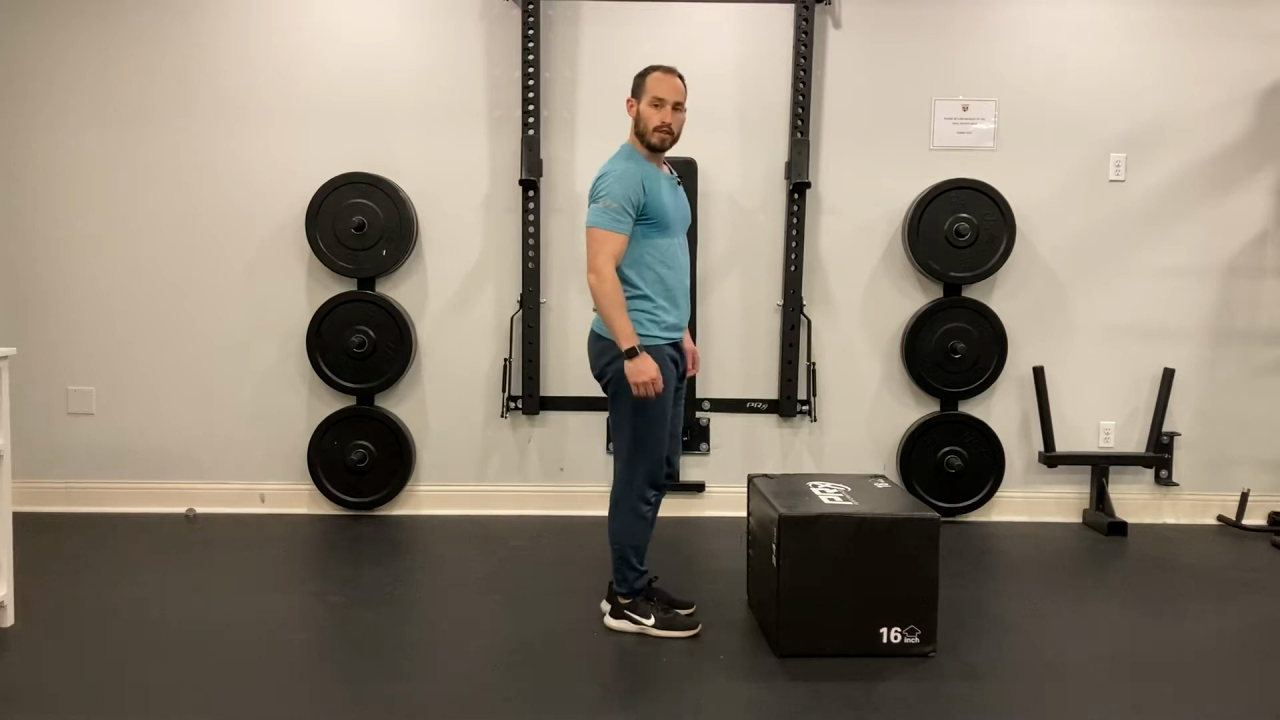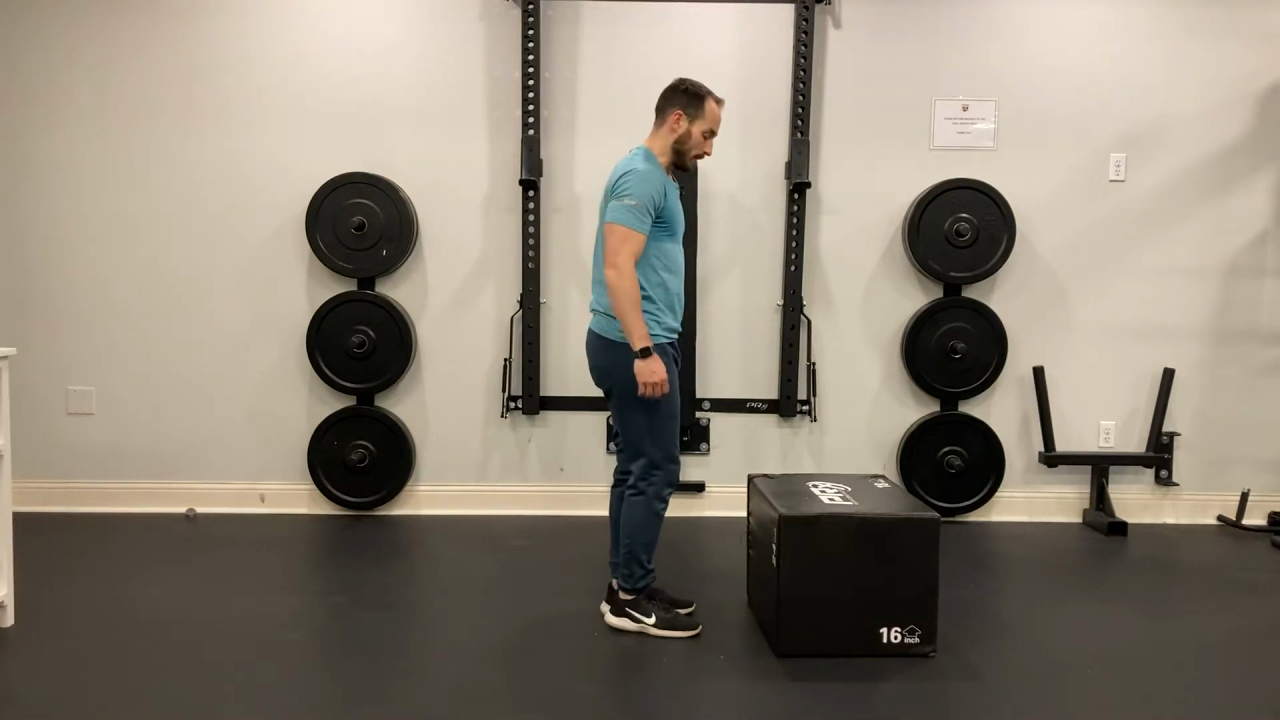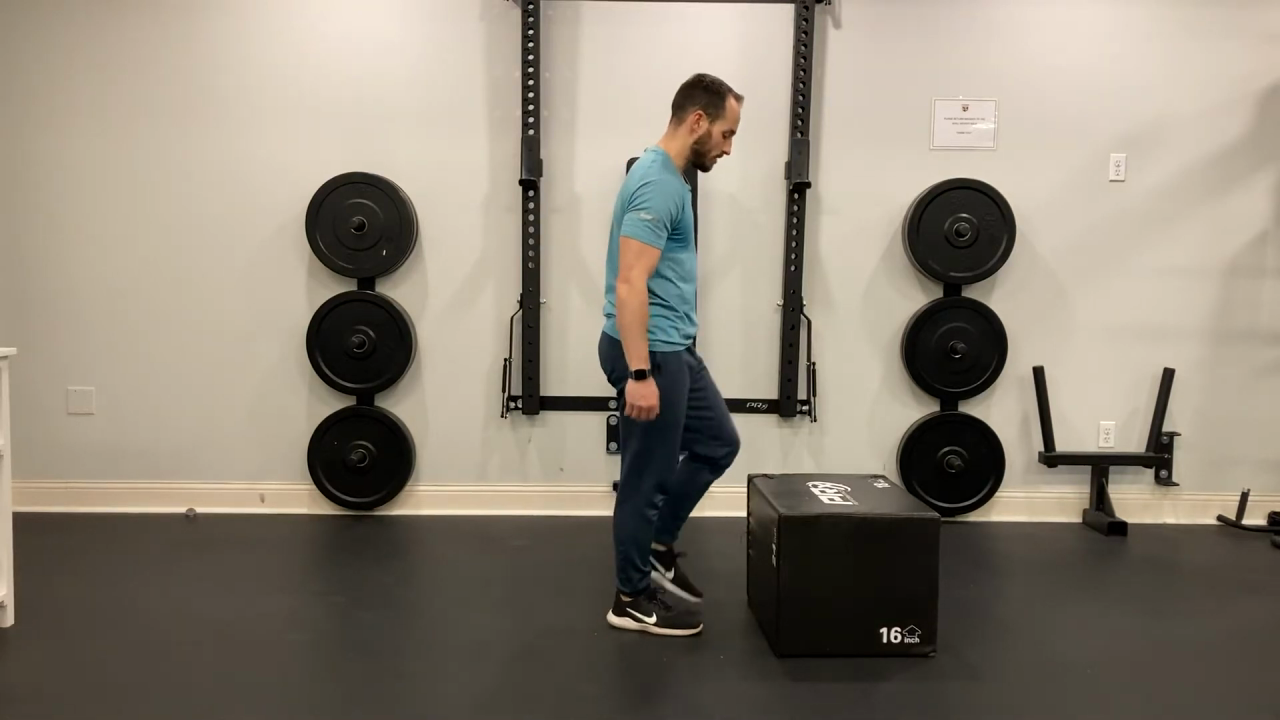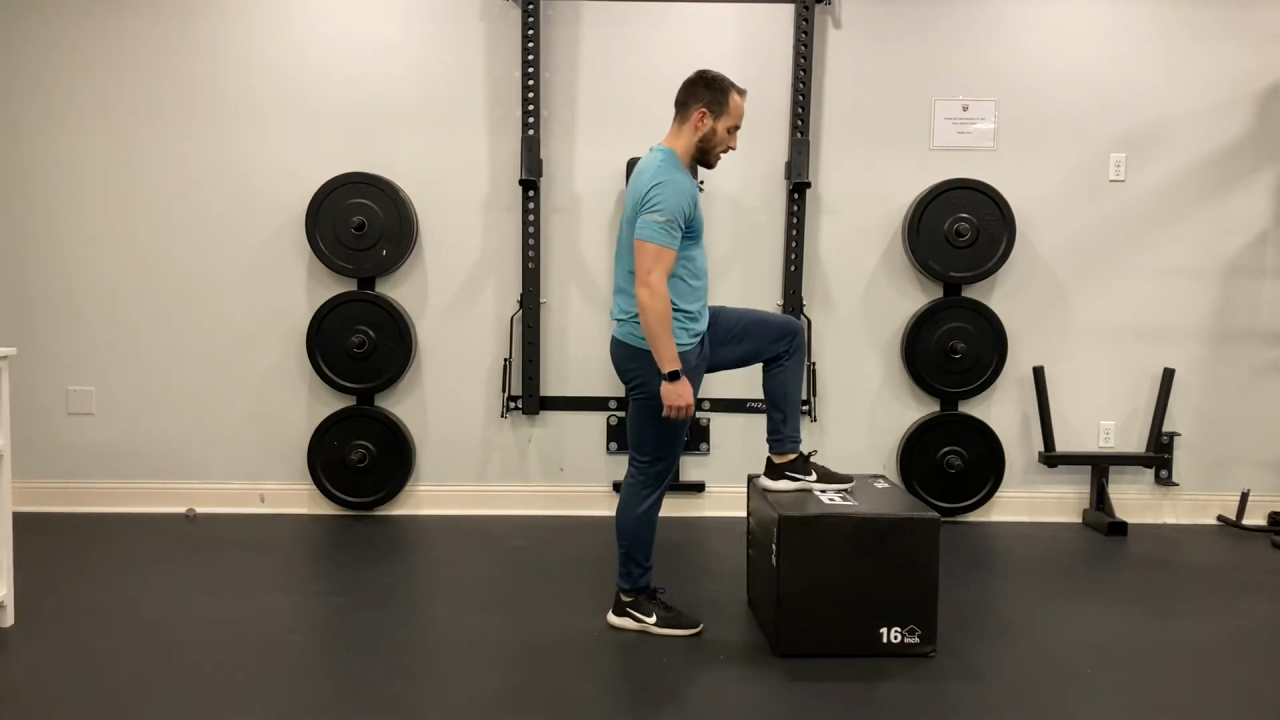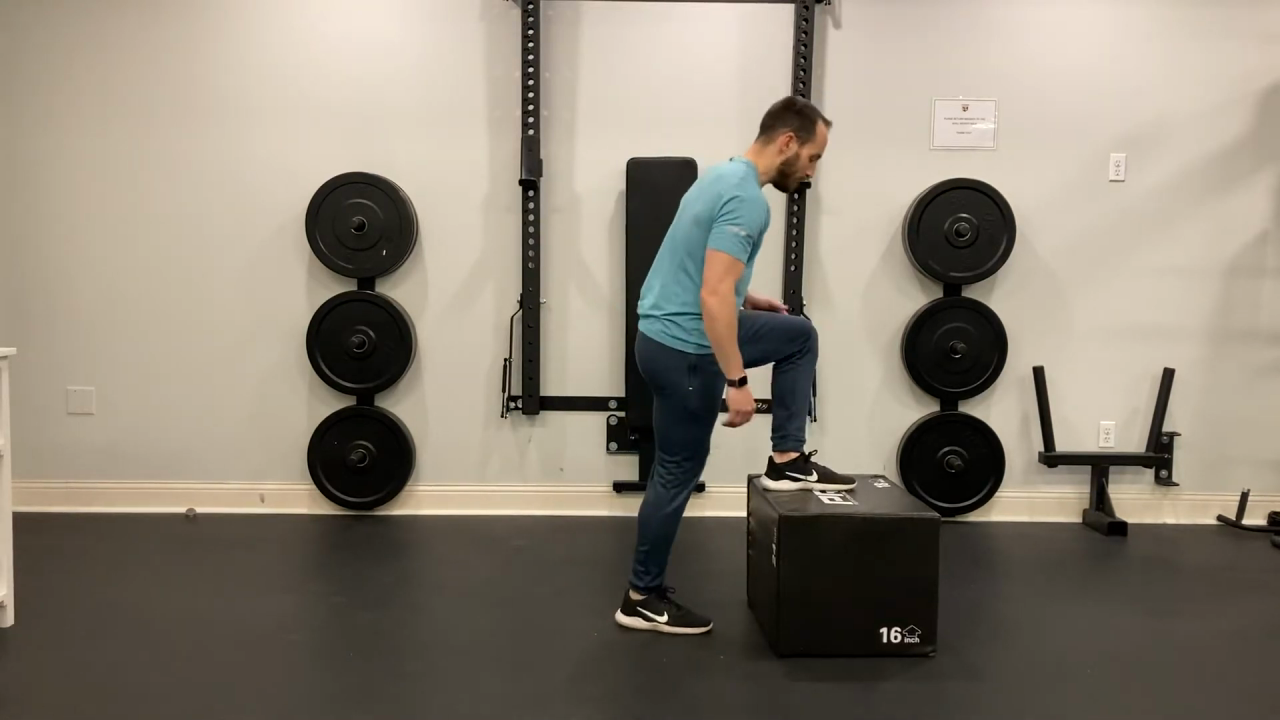
dt=1s
person 1, frame 1
left shoulder: (667, 177)
right shoulder: (622, 177)
right elbow: (602, 272)
left wrist: (681, 334)
right wrist: (633, 352)
left hip: (663, 348)
right hip: (638, 351)
left knee: (659, 474)
right knee: (640, 477)
left ankle: (632, 584)
right ankle: (627, 601)
person 1, frame 2
left shoulder: (653, 177)
right shoulder: (641, 177)
right elbow: (618, 269)
right wrist: (645, 351)
left hip: (636, 344)
right hip: (631, 347)
left knee: (637, 468)
right knee: (655, 469)
left ankle: (626, 583)
right ankle: (631, 596)
person 1, frame 3
left shoulder: (664, 176)
right shoulder: (657, 185)
right elbow: (630, 285)
right wrist: (639, 374)
left hip: (670, 348)
right hip: (652, 354)
left knee: (717, 445)
right knee: (647, 479)
left ankle: (657, 548)
right ankle: (632, 599)
person 1, frame 4
left shoulder: (664, 168)
right shoulder: (669, 184)
right elbow: (648, 287)
right wrist: (673, 374)
left hip: (684, 329)
right hip: (657, 348)
left knee: (787, 335)
right knee: (650, 475)
left ankle: (784, 459)
right ankle: (631, 601)
person 1, frame 5
left shoulder: (724, 176)
right shoulder: (747, 200)
right elbow: (714, 297)
left wrist: (752, 301)
right wrist: (736, 382)
left hip: (679, 331)
right hip: (681, 348)
left knee: (799, 335)
right knee: (677, 473)
left ankle: (787, 460)
right ankle: (642, 599)
